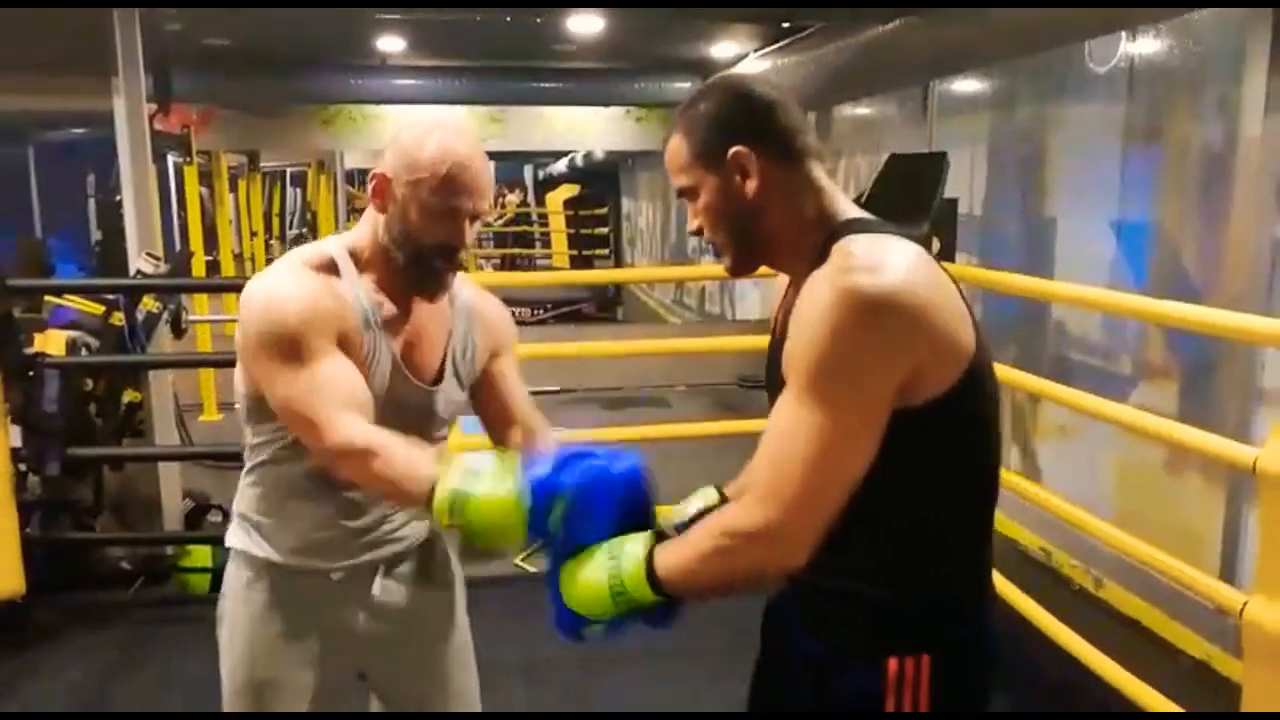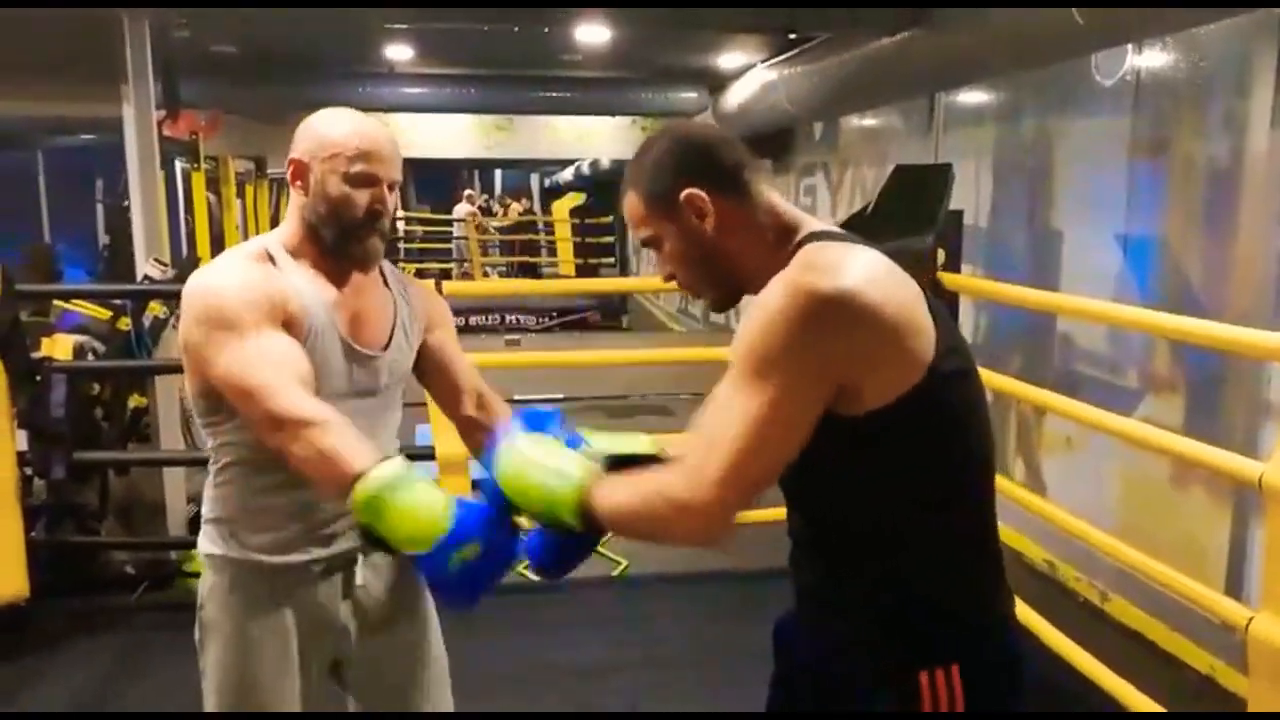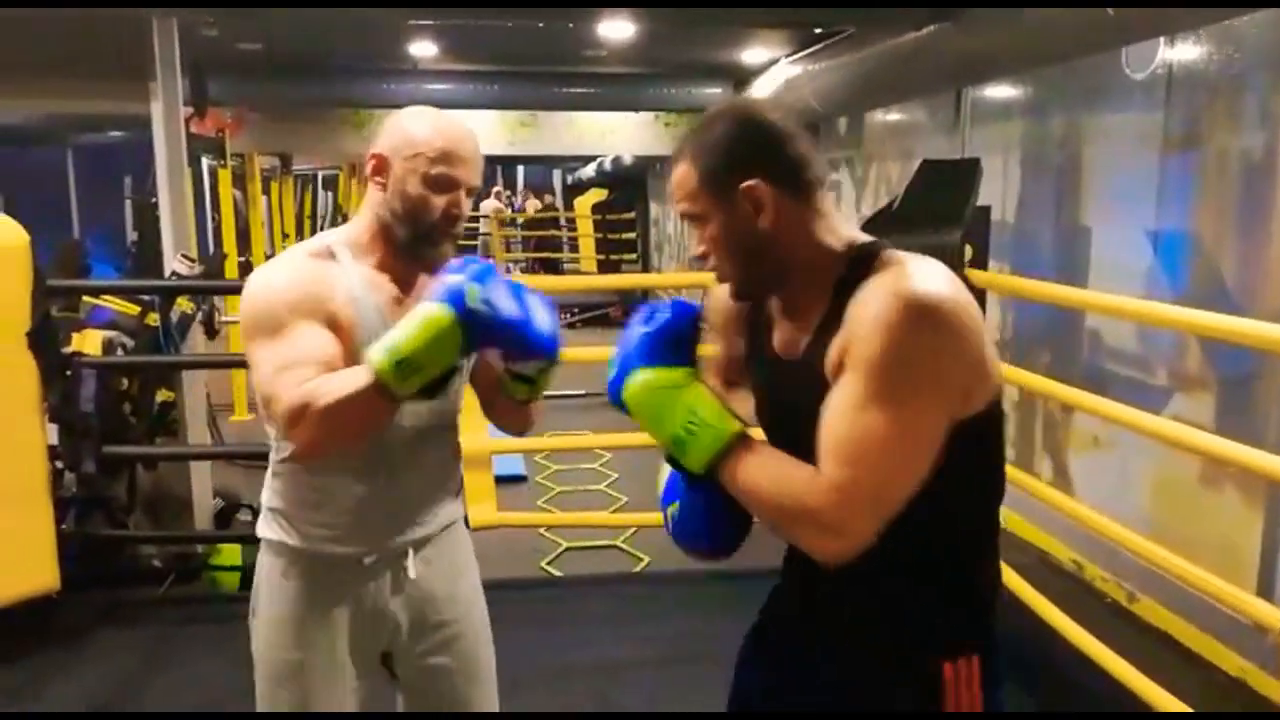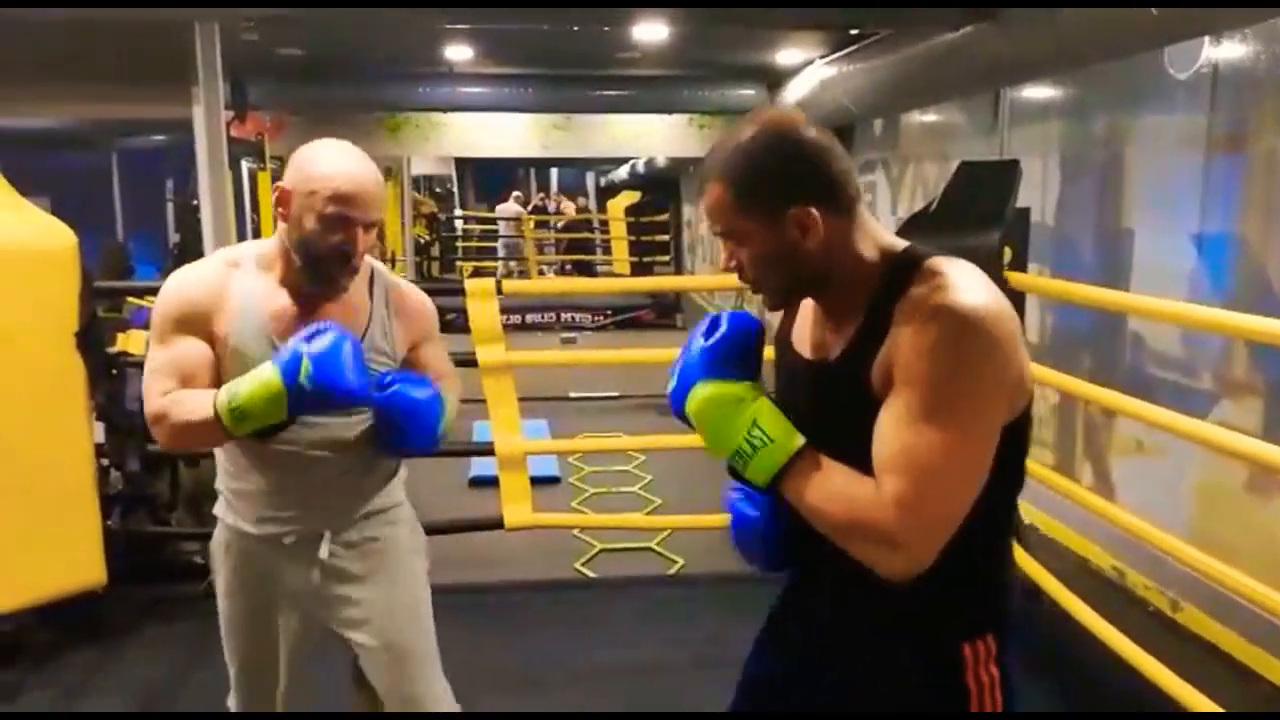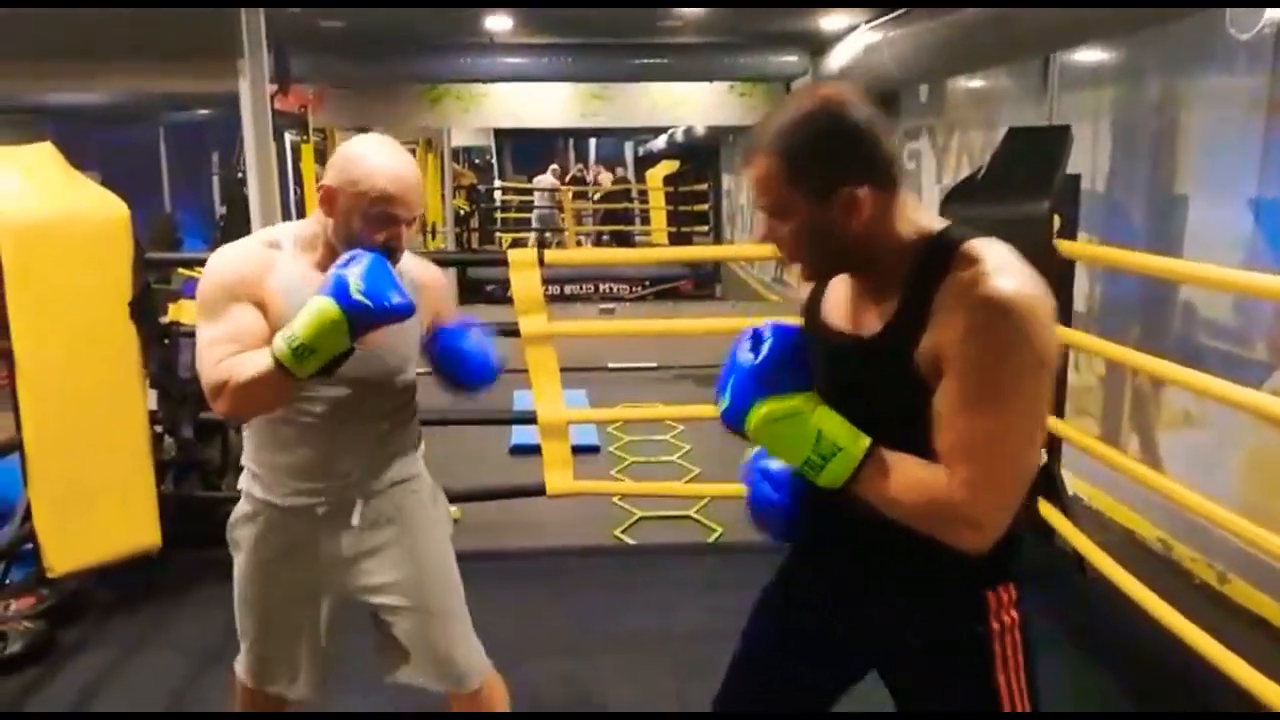
dt=0.7s
person 1, frame 1
left shoulder: (863, 289)
right shoulder: (818, 284)
left elbow: (767, 532)
left wrist: (631, 570)
right wrist: (680, 529)
left hip: (896, 661)
right hip: (823, 624)
person 1, frame 2
left shoulder: (816, 298)
right shoulder: (815, 279)
left elbow: (696, 505)
right elbow: (730, 451)
left wrist: (566, 488)
right wrist: (603, 465)
left hip: (917, 671)
right hip: (842, 637)
person 1, frame 3
left shoulder: (909, 306)
right shoulder: (749, 297)
left elbow: (837, 524)
left wrist: (697, 433)
left hip: (918, 658)
right hip: (805, 616)
person 1, frame 4
left shoulder: (952, 317)
right shoulder: (803, 300)
left elbow: (900, 542)
left wrist: (752, 437)
left hip: (933, 645)
right hip: (818, 606)
person 1, frame 5
left shoulder: (990, 296)
right shoulder: (833, 270)
left elbow: (975, 519)
left wrist: (814, 437)
right wrist: (778, 451)
left hip: (954, 596)
right hip: (835, 556)
right knee: (747, 701)
person 2, frame 1
left shoulder: (478, 313)
right shoulder: (294, 299)
left elbow: (524, 439)
right elbow: (351, 451)
left hip: (411, 572)
right hip: (287, 581)
person 2, frame 2
left shoulder: (409, 296)
right shoulder: (234, 290)
left elbow: (473, 405)
right elbow: (295, 424)
right wrist: (429, 521)
left hip: (383, 566)
right hip: (259, 578)
person 2, frame 3
left shoulder: (467, 283)
right shoulder: (294, 283)
left elbow: (511, 417)
right elbow: (307, 426)
left wrist: (529, 361)
right wrist: (433, 335)
left hip: (436, 553)
right hip: (316, 568)
left knee: (466, 705)
person 2, frame 4
left shoulder: (403, 303)
right shoulder: (202, 290)
left elbow: (443, 393)
right elbow: (168, 421)
left wrist: (425, 409)
right wrist: (277, 389)
left hip: (372, 536)
right hip: (259, 543)
left knee: (422, 702)
right knee: (256, 704)
person 2, frame 5
left shoulder: (420, 282)
right shoulder: (244, 269)
left elbow: (465, 348)
right elbow: (227, 393)
left wrist: (471, 355)
right wrist: (327, 324)
left hip: (395, 504)
right hip: (284, 511)
left knee: (463, 670)
right knee: (266, 675)
